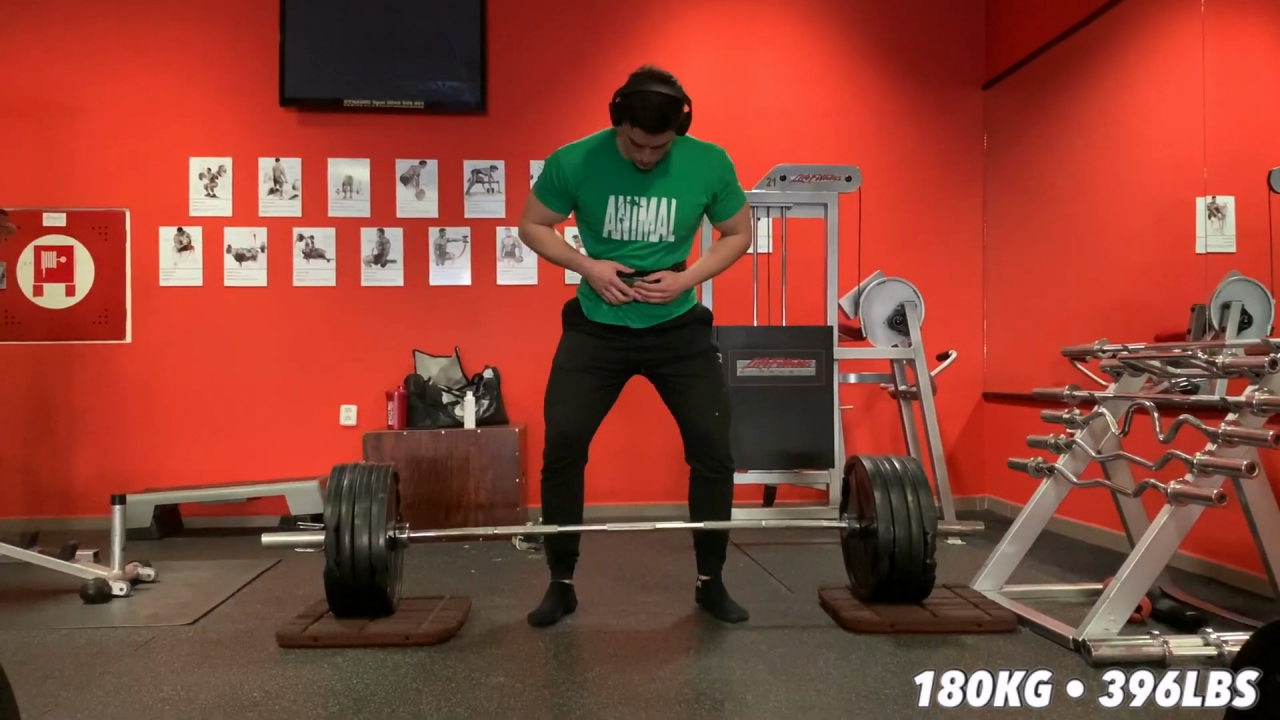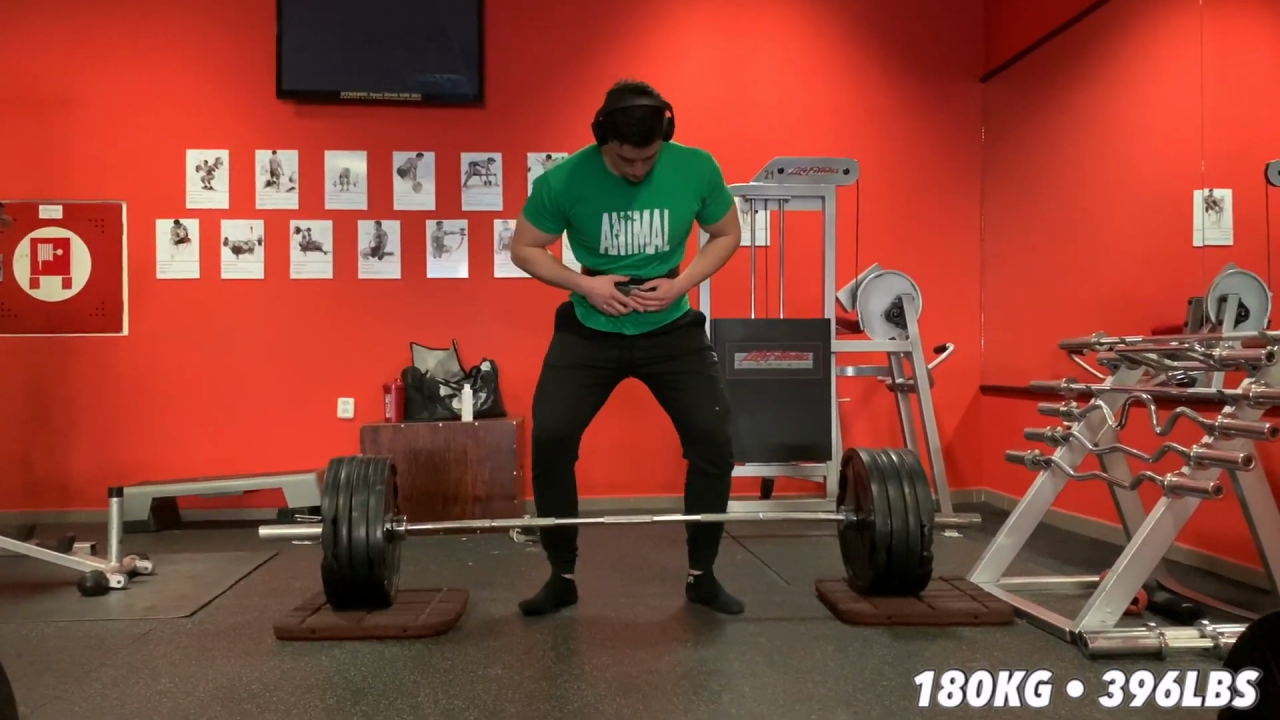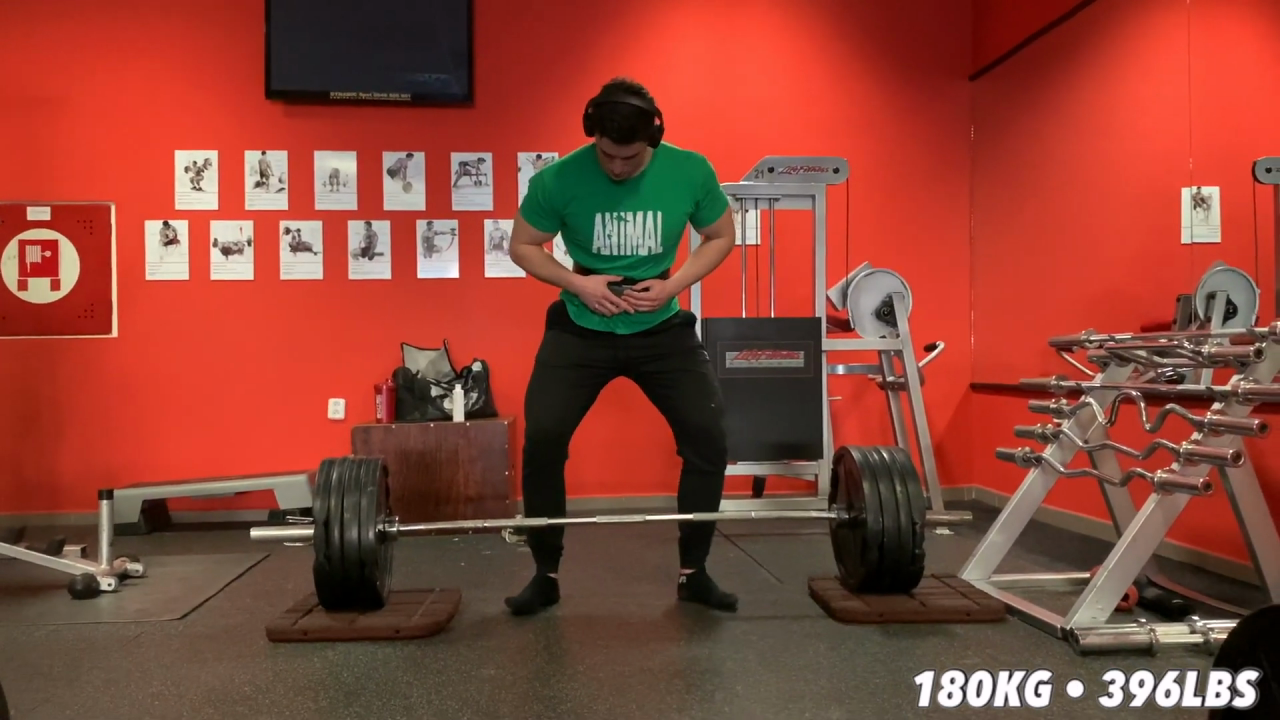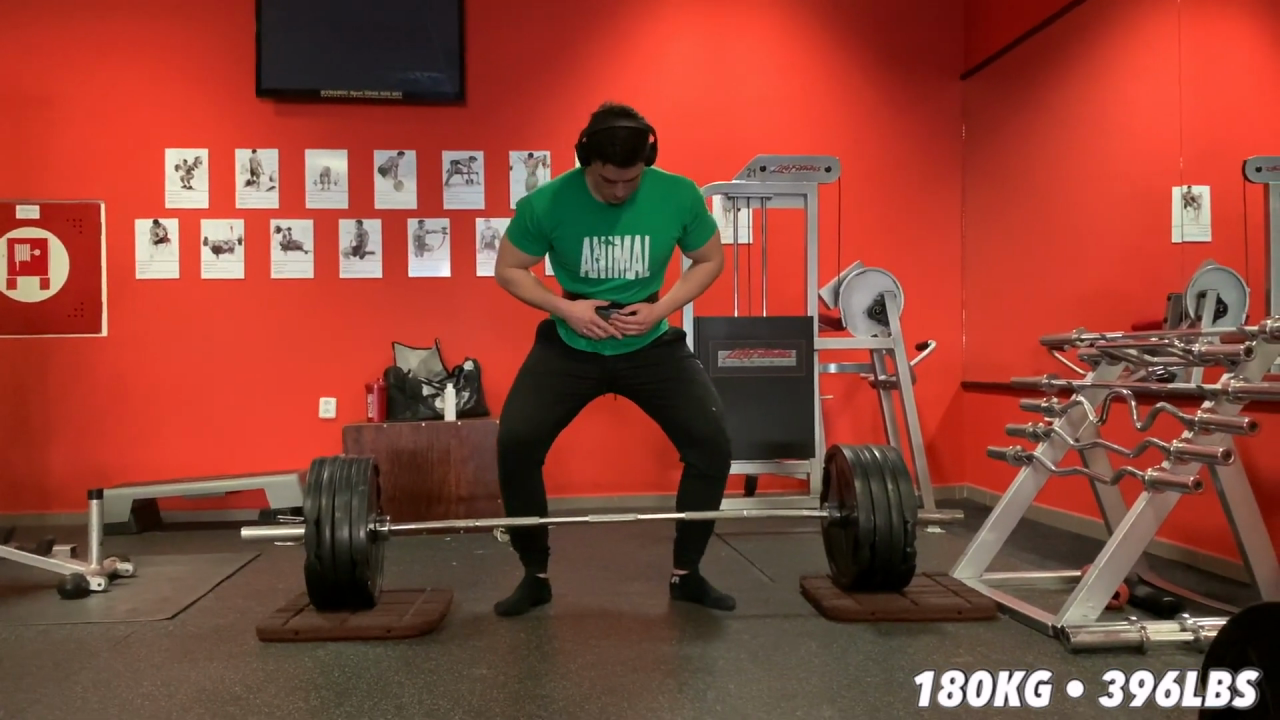
dt=0.5s
person 1, frame 1
left shoulder: (711, 164)
right shoulder: (573, 162)
left elbow: (739, 233)
right elbow: (532, 226)
left wrist: (687, 277)
right wrist: (588, 265)
left hip: (678, 327)
right hip: (596, 326)
left knee: (712, 449)
right knee: (563, 445)
left ankle: (709, 580)
right ankle: (561, 583)
person 1, frame 2
left shoulder: (697, 169)
right shoulder: (563, 181)
left elbow: (727, 234)
right elbow: (524, 249)
left wrist: (682, 282)
right wrist: (584, 283)
left hip: (671, 330)
right hip: (589, 331)
left knee: (713, 442)
right knee: (551, 440)
left ankle: (701, 575)
right ankle: (562, 576)
person 1, frame 3
left shoulder: (691, 172)
right shoulder: (557, 180)
left elbow: (722, 236)
right elbow: (522, 246)
left wrist: (672, 284)
right wrist: (576, 282)
left hip: (662, 329)
right hip: (580, 330)
left knee: (707, 438)
right knee: (542, 440)
left ankle: (693, 573)
right ankle: (545, 575)
person 1, frame 4
left shoulder: (680, 195)
right shoulder: (545, 204)
left elbow: (710, 261)
right elbow: (507, 270)
left wrist: (661, 308)
right wrist: (565, 307)
left hip: (651, 347)
right hip: (569, 348)
left knee: (712, 443)
right knee: (516, 443)
left ankle: (685, 572)
right ankle: (535, 575)
